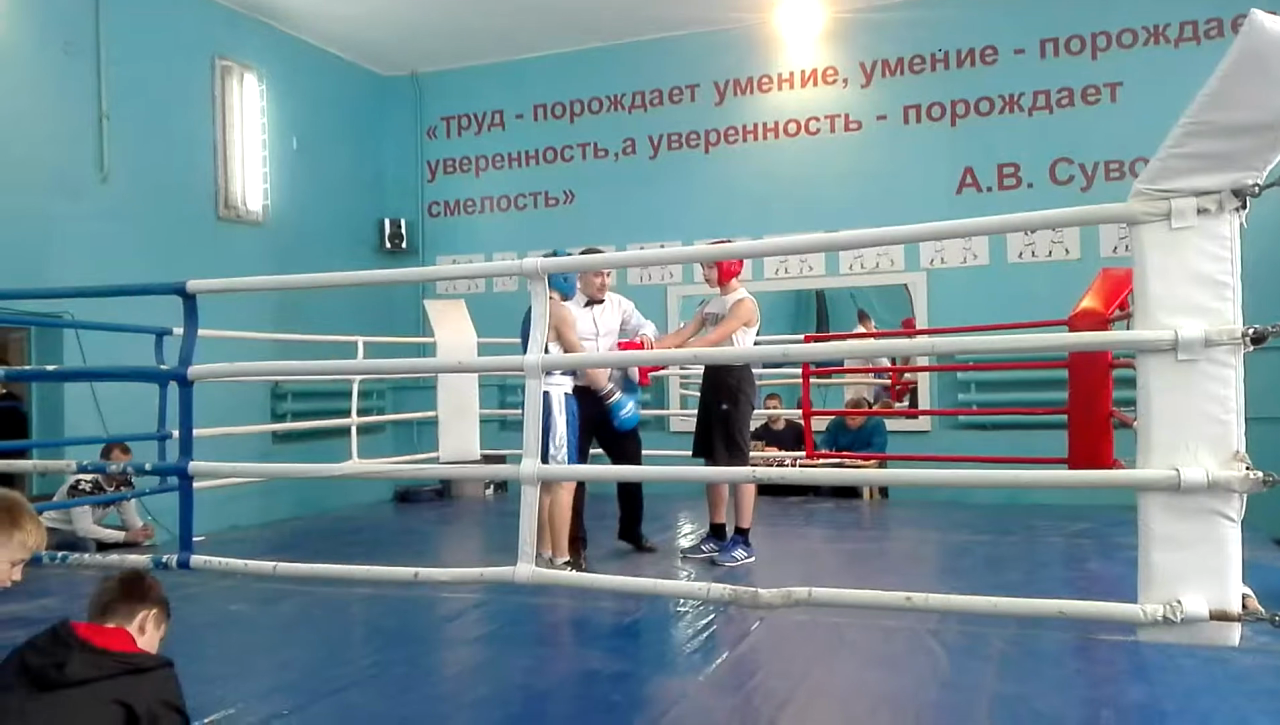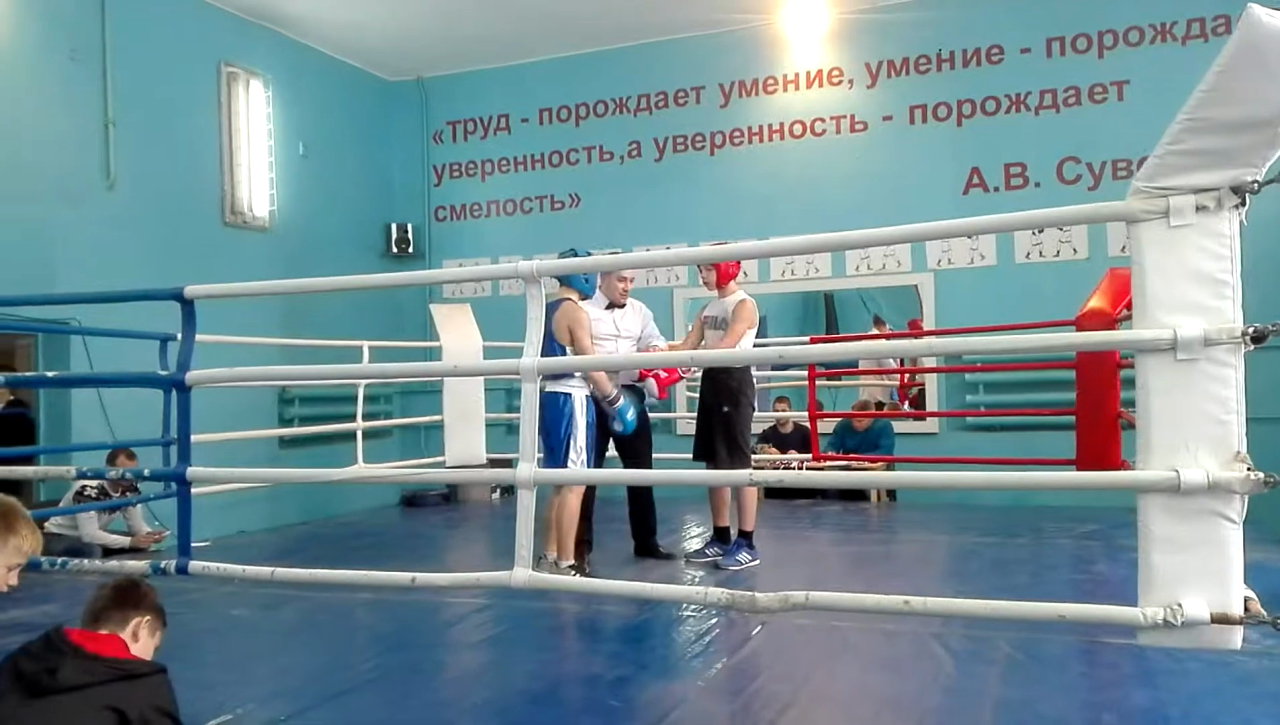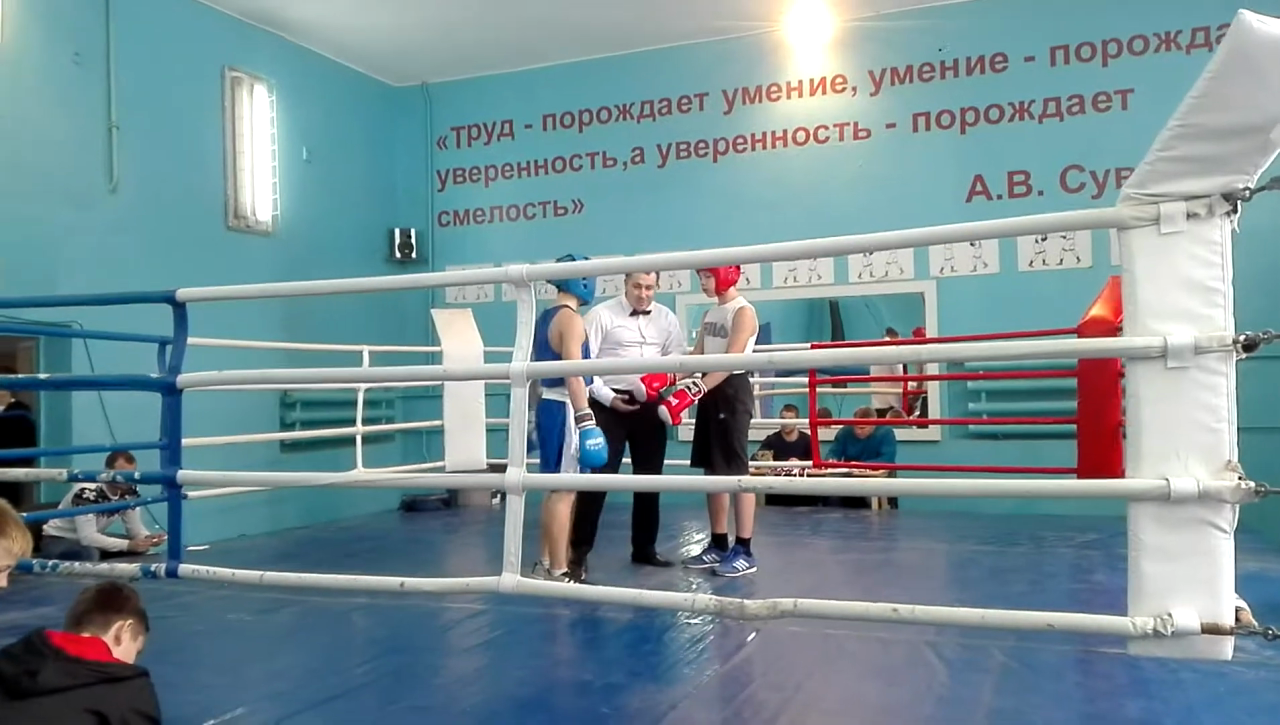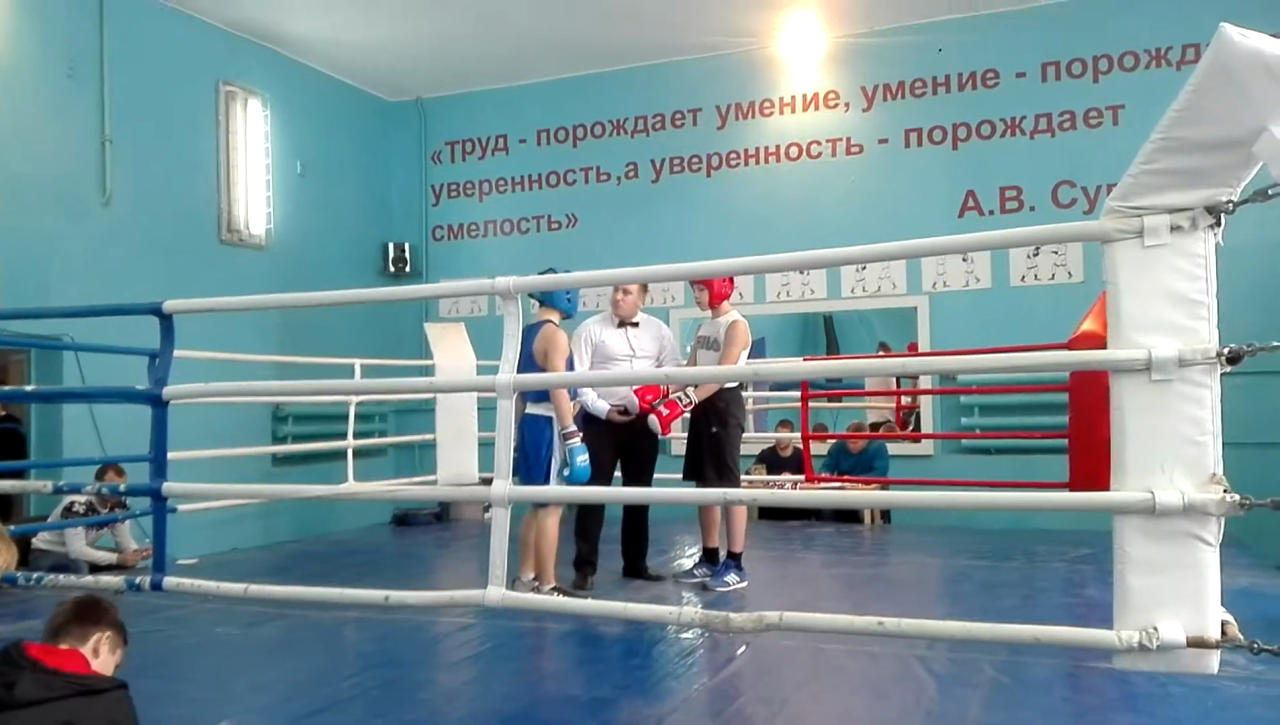
dt=0.4s
person 1, frame 1
left shoulder: (534, 311)
right shoulder: (558, 311)
right elbow: (580, 358)
right wrist: (613, 394)
left hip: (540, 396)
right hip: (555, 398)
left knee: (547, 481)
right knee: (564, 482)
left ankle: (544, 554)
right ankle: (560, 560)
person 1, frame 2
left shoulder: (548, 311)
right shoulder: (575, 312)
right wrist: (616, 399)
left hip: (551, 398)
right hip: (571, 400)
left knee: (561, 483)
right knee: (574, 485)
left ankle: (550, 556)
right ankle: (565, 564)
person 1, frame 3
left shoulder: (544, 318)
right shoulder: (571, 319)
right elbow: (573, 374)
left wrist: (530, 415)
right wrist: (586, 421)
left hip: (547, 405)
right hip: (564, 407)
left knee: (555, 489)
right knee: (565, 492)
left ankle: (545, 563)
right ankle: (558, 572)
person 1, frame 4
left shoulder: (527, 333)
right shoulder: (555, 335)
right elbow: (557, 390)
left wrist: (519, 432)
right wrist: (572, 437)
left hip: (530, 421)
right hip: (549, 423)
left knee: (537, 504)
right knee: (551, 506)
left ankle: (526, 578)
right ankle: (547, 587)
person 2, frame 1
left shoulder: (744, 303)
right shoulder: (710, 304)
left elbow: (710, 341)
right elbow: (682, 335)
left hip: (735, 381)
right hip: (712, 379)
left knee: (737, 461)
right knee: (713, 461)
left ankle: (742, 540)
right ankle: (717, 535)
person 2, frame 2
left shoulder: (744, 305)
right shoulder: (708, 308)
left elbow: (724, 346)
right elbow: (687, 344)
left hip: (734, 381)
right hip: (711, 382)
left knee: (739, 463)
right knee: (715, 463)
left ankle: (746, 544)
right ankle: (721, 538)
person 2, frame 3
left shoulder: (743, 312)
right shoulder: (711, 314)
right elbow: (697, 356)
left wrist: (694, 390)
right wrist: (668, 379)
left hip: (732, 391)
right hip: (709, 392)
left knee: (736, 471)
right knee: (713, 470)
left ankle: (744, 551)
right ankle: (718, 545)
person 2, frame 4
left shoulder: (736, 325)
right shoulder: (704, 327)
right elbow: (690, 370)
left wrist: (684, 401)
right wrist: (662, 392)
left hip: (724, 404)
right hip: (702, 405)
left knee: (728, 485)
right knee: (705, 485)
left ankle: (735, 565)
right ankle: (710, 559)
person 3, frame 1
left shoulder: (619, 304)
left elbow: (643, 326)
left wrist: (644, 336)
right hip: (575, 397)
left knee: (630, 460)
left ankle: (632, 530)
right ankle: (575, 543)
person 3, frame 2
left shoulder: (639, 311)
right shoulder: (581, 309)
left elbow: (654, 341)
left wrist: (656, 348)
left hip: (630, 397)
right hip: (592, 398)
left knee: (641, 469)
left ankle: (646, 541)
right ankle: (581, 547)
person 3, frame 3
left shoulder: (666, 317)
right shoulder: (601, 315)
left elbow: (678, 354)
right wrist: (608, 397)
left hip: (650, 405)
right hip: (609, 404)
left knee: (649, 477)
right knee: (600, 475)
left ankle: (644, 548)
right ankle: (579, 549)
person 3, frame 4
left shoulder: (659, 331)
right shoulder: (590, 329)
left elbow: (672, 369)
right wrist: (602, 410)
left hip: (642, 419)
right hip: (601, 419)
left knee: (639, 492)
left ankle: (635, 562)
right ankle: (585, 567)
